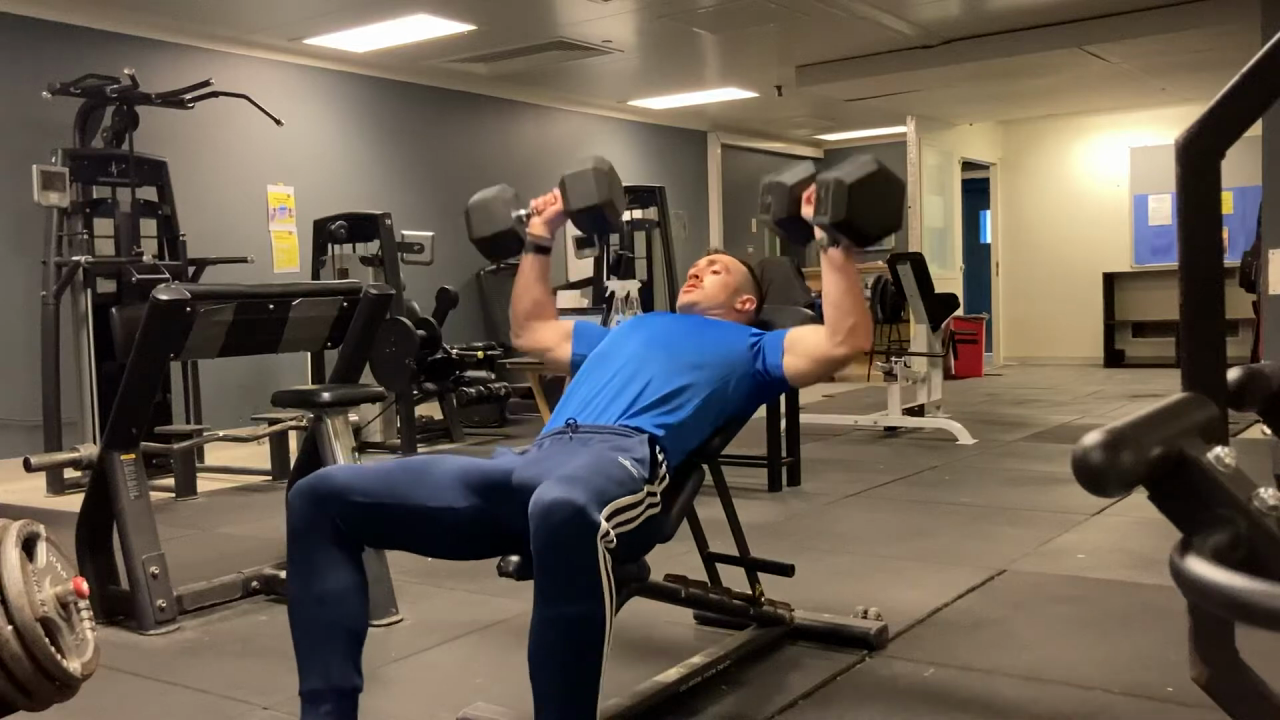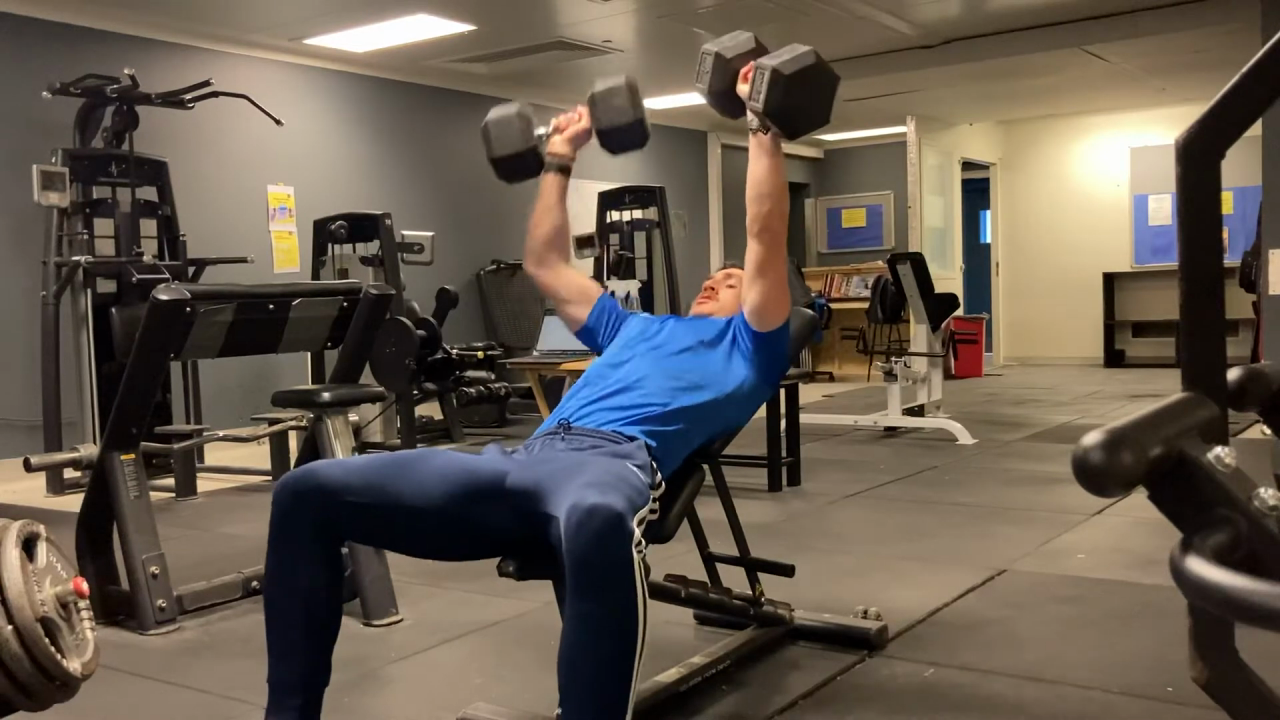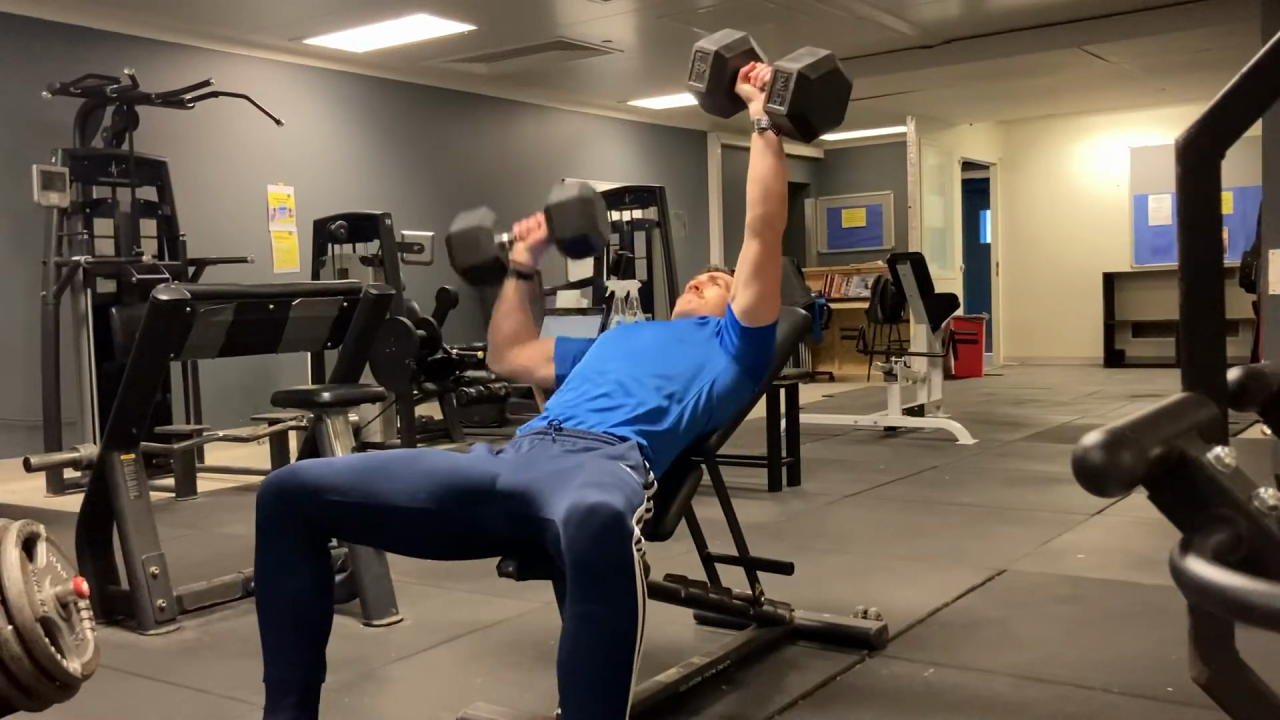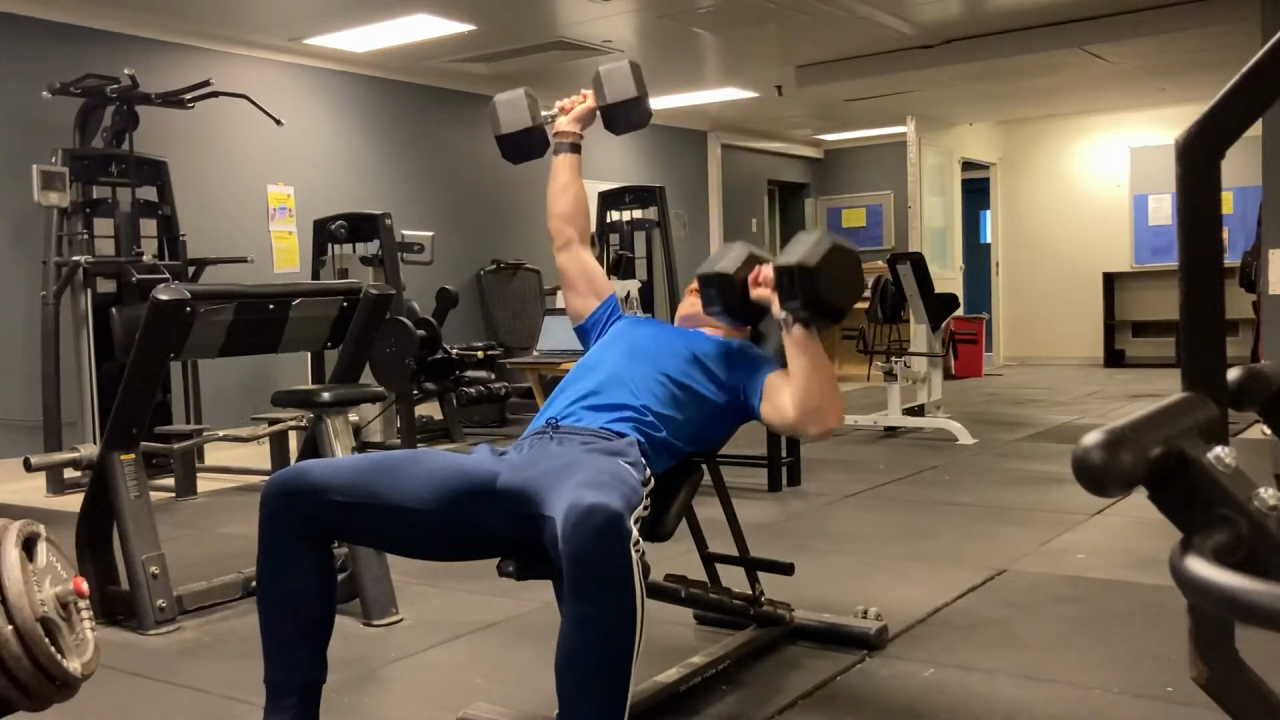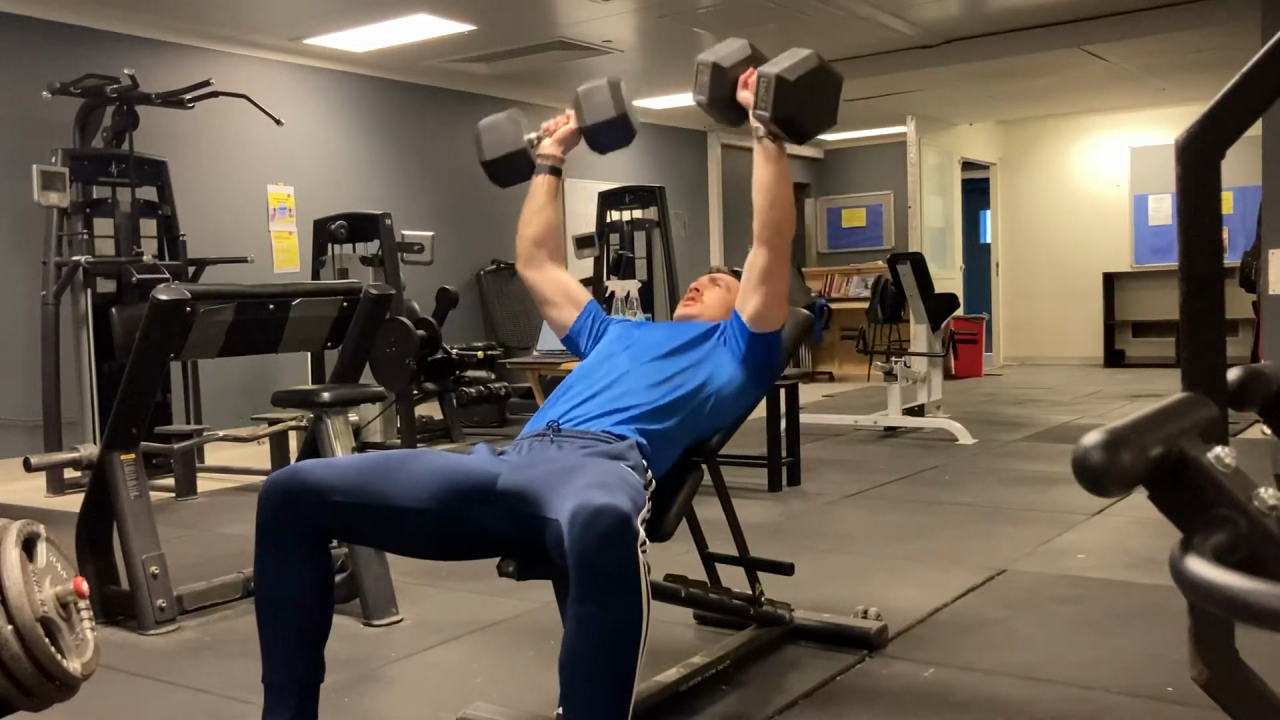
dt=1s
person 1, frame 1
left shoulder: (747, 348)
right shoulder: (625, 331)
left elbow: (847, 340)
right elbow: (529, 333)
left wrist: (830, 236)
right wrist: (539, 240)
left hip: (623, 460)
right hip: (529, 459)
left knee: (562, 512)
right knee: (323, 497)
person 1, frame 2
left shoulder: (748, 349)
right shoulder: (636, 328)
left elbow: (765, 239)
right elbow: (546, 264)
left wrist: (762, 124)
right wrist: (560, 158)
left hip: (618, 461)
right hip: (522, 459)
left knee: (597, 522)
right knee: (308, 492)
person 1, frame 3
left shoulder: (732, 344)
right shoulder: (616, 338)
left elbow: (762, 237)
right elbow: (507, 354)
left wrist: (764, 121)
right wrist: (521, 266)
left hip: (607, 460)
right hip: (512, 458)
left knee: (595, 522)
right knee: (291, 491)
person 1, frame 4
left shoulder: (742, 362)
right shoulder: (621, 329)
left elbow: (818, 419)
right elbow: (569, 243)
left wrist: (789, 309)
right wrist: (568, 138)
left hip: (604, 458)
right hip: (511, 459)
left knee: (595, 524)
right knee: (294, 493)
person 1, frame 5
left shoulder: (736, 351)
right shoulder: (620, 333)
left elbow: (770, 251)
right elbow: (539, 266)
left wrist: (764, 132)
right wrist: (550, 159)
left hip: (605, 462)
right hip: (510, 462)
left knee: (602, 525)
right knee: (292, 493)
